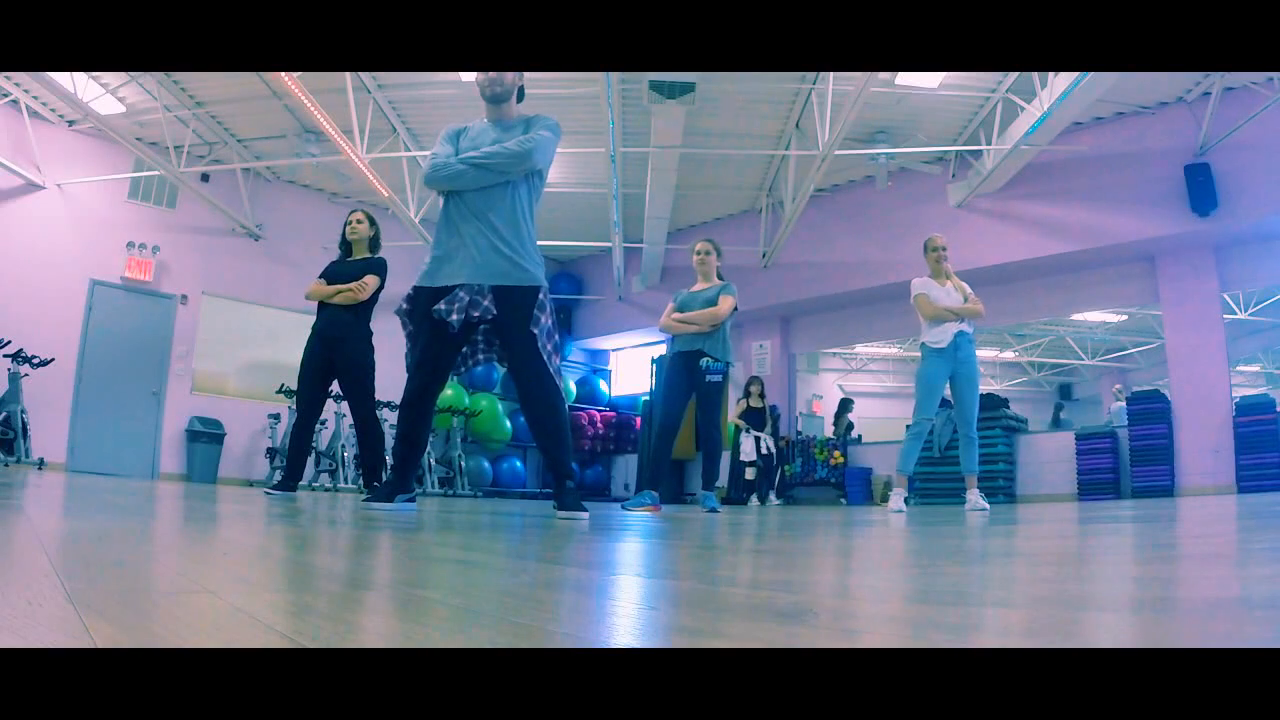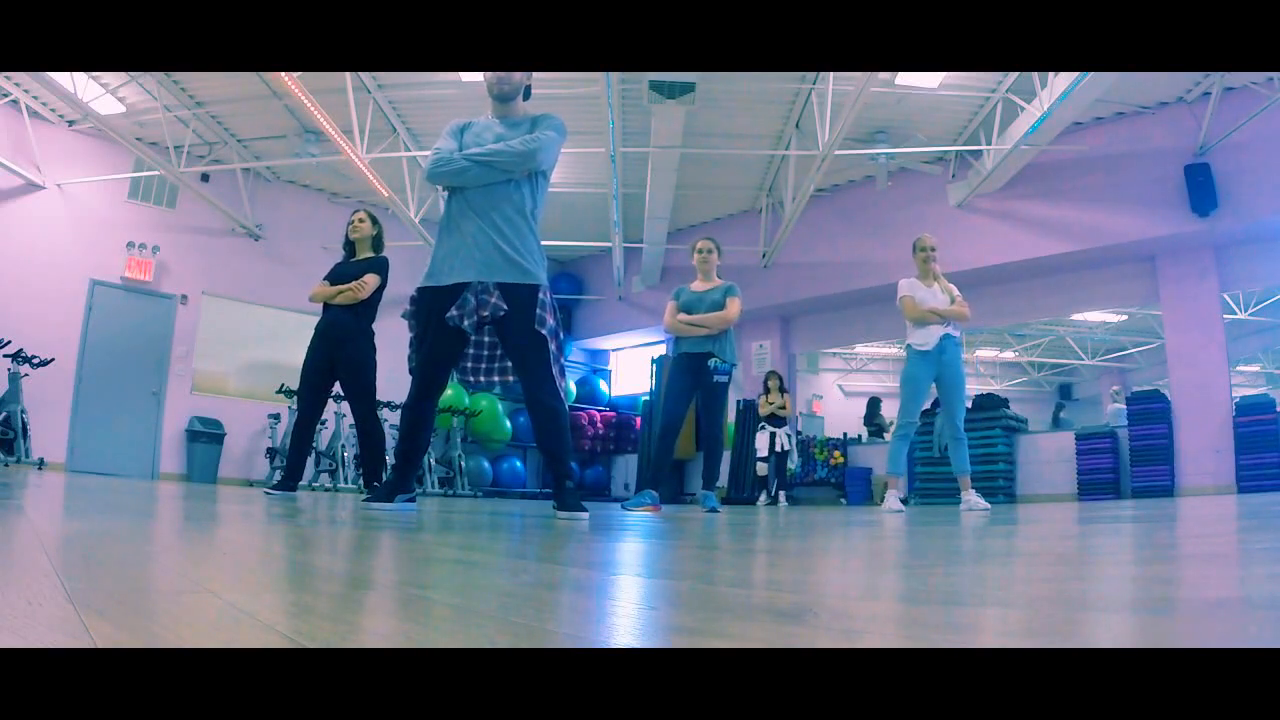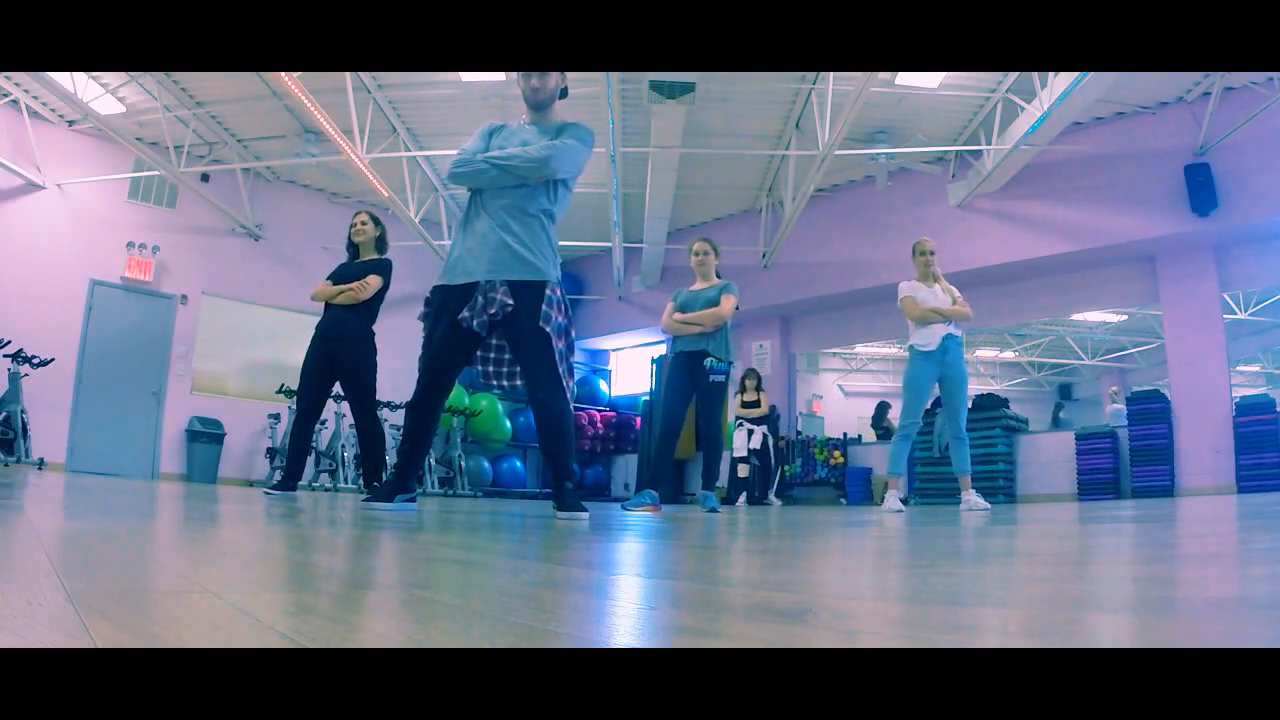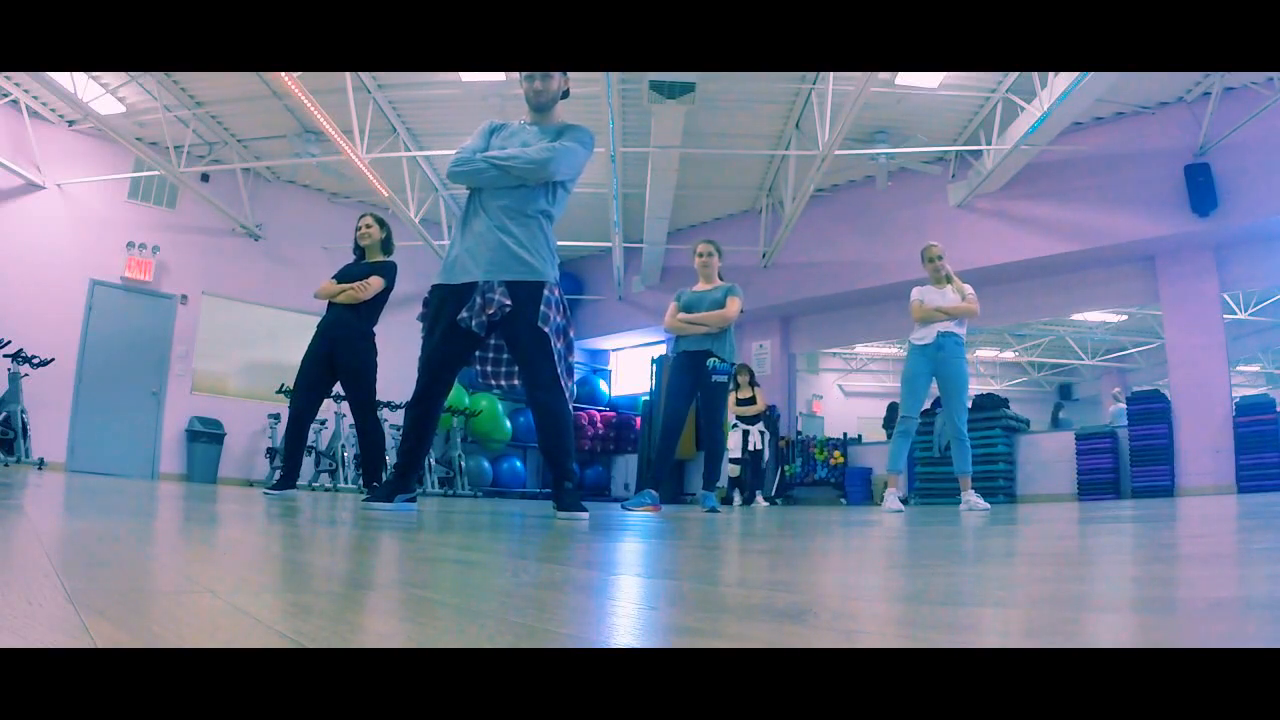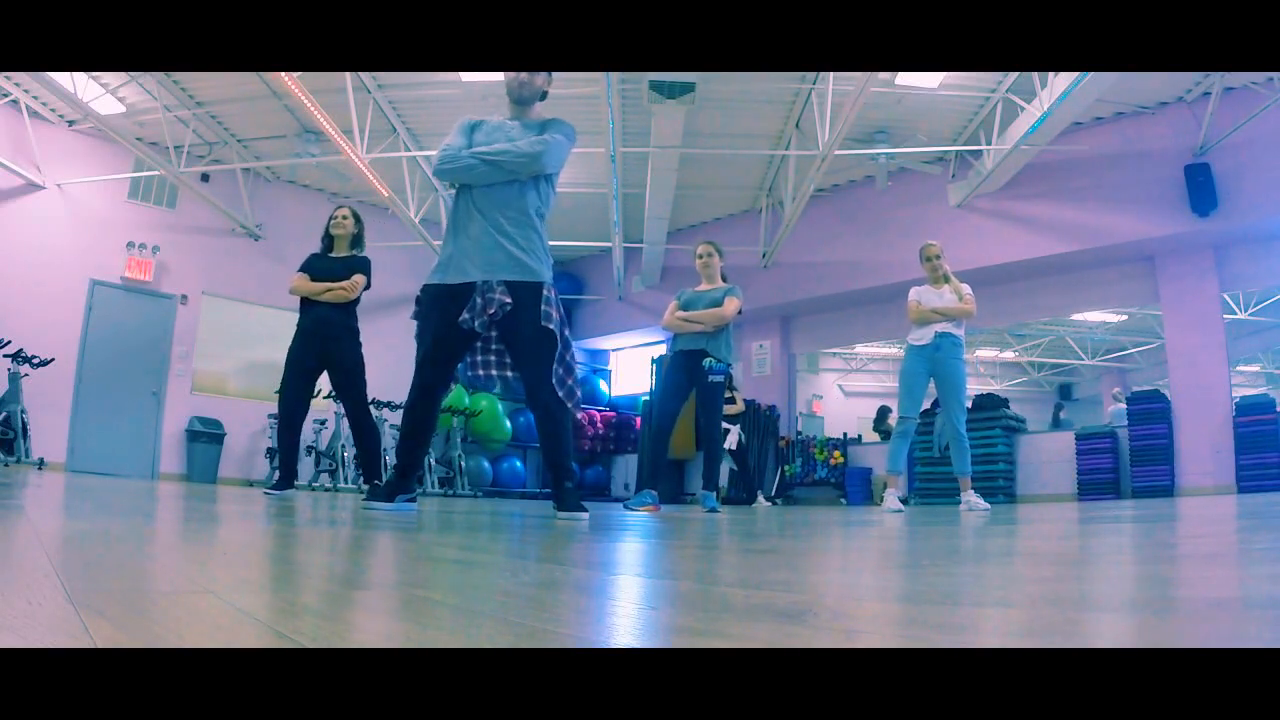
dt=0.7s
person 1, frame 1
left shoulder: (541, 127)
right shoulder: (455, 133)
left elbow: (528, 155)
right elbow: (434, 174)
left wrist: (466, 164)
right wrist: (504, 168)
left hip: (516, 277)
right hip: (446, 276)
left knee: (539, 387)
right knee: (420, 385)
left ankle: (565, 487)
right ankle: (401, 483)
person 1, frame 2
left shoulder: (547, 126)
right shoulder: (460, 128)
left elbow: (532, 154)
right elbow: (437, 169)
left wrist: (467, 161)
right wrist: (507, 165)
left hip: (519, 275)
right hip: (450, 274)
left knee: (542, 387)
right knee: (425, 384)
left ankle: (564, 488)
right ankle: (401, 483)
person 1, frame 3
left shoulder: (576, 136)
right shoulder: (493, 131)
left elbow: (547, 161)
right elbow: (458, 170)
left wrist: (490, 163)
right wrist: (523, 169)
left hip: (529, 275)
right hip: (463, 272)
left knee: (547, 387)
right knee: (430, 383)
left ankle: (564, 489)
right ankle: (402, 483)
person 1, frame 4
left shoulder: (576, 137)
right shoulder: (493, 129)
left elbow: (547, 163)
right elbow: (457, 169)
left wrist: (489, 162)
right wrist: (519, 168)
left hip: (528, 275)
right hip: (461, 272)
left knee: (545, 387)
right knee: (430, 382)
left ankle: (564, 489)
right ankle: (402, 483)
person 1, frame 5
left shoulder: (558, 132)
right shoulder: (469, 127)
left elbow: (538, 157)
right elbow: (443, 167)
left wrist: (475, 159)
right wrist: (509, 165)
left hip: (523, 273)
right hip: (455, 272)
left knee: (543, 385)
right knee: (428, 381)
left ankle: (564, 489)
right ankle: (403, 482)
person 2, frame 1
left shoulder: (377, 264)
right shoulder: (334, 265)
left elbow: (361, 294)
right elbow: (310, 293)
left wrist: (327, 295)
right wrist: (344, 287)
left hip: (354, 340)
right hip: (320, 339)
left knee: (363, 412)
right knee: (305, 410)
left ankle: (374, 484)
right ankle: (289, 479)
person 2, frame 2
left shoulder: (379, 262)
right shoulder: (340, 266)
left elbow: (361, 293)
right elbow: (314, 295)
left wrist: (330, 296)
right wrist: (344, 288)
left hip: (356, 340)
right hip: (324, 338)
left knee: (364, 412)
right knee: (307, 409)
left ankle: (375, 484)
right ankle: (290, 479)
person 2, frame 3
left shoulder: (382, 264)
right shoulder: (343, 267)
left elbow: (363, 295)
right elbow: (316, 294)
left wrist: (331, 296)
right wrist: (346, 288)
left hip: (356, 341)
right hip: (323, 338)
left knee: (364, 413)
right knee: (305, 408)
left ankle: (375, 484)
right ankle: (290, 479)
person 2, frame 4
left shoulder: (387, 267)
right shoulder: (349, 267)
left elbow: (363, 295)
right elbow: (319, 292)
left wrist: (334, 295)
right wrist: (348, 287)
left hip: (357, 342)
right hip: (324, 338)
left knee: (364, 413)
right knee: (300, 406)
left ankle: (374, 484)
right ankle: (288, 477)
person 2, frame 5
left shoulder: (360, 262)
right shoulder: (313, 259)
left elbow: (352, 293)
right elbow: (295, 287)
left wrist: (313, 293)
right wrist: (333, 285)
left hip: (343, 339)
right hip: (307, 337)
left knee: (358, 409)
right knee: (290, 406)
left ankle: (374, 481)
right ankle: (286, 477)
person 3, frame 1
left shoulder: (961, 285)
right shoulder: (920, 284)
left elbow: (980, 311)
right elbow: (929, 312)
left wrist: (949, 308)
right wrist: (963, 312)
left hip: (965, 351)
right hip: (935, 351)
left knee: (968, 424)
right knee: (922, 421)
left ankle: (972, 493)
right ankle: (898, 490)
person 3, frame 2
left shoulder: (949, 287)
right shoulder: (906, 285)
left elbow: (965, 314)
right elbow: (912, 314)
left wrist: (933, 310)
right wrist: (948, 314)
left hip: (951, 352)
right hip: (920, 353)
left knee: (956, 425)
right knee: (906, 423)
left ankle: (967, 494)
right ankle: (892, 494)
person 3, frame 3
left shoulder: (948, 288)
right shoulder: (907, 287)
left elbow: (967, 313)
right elbow: (915, 314)
left wrist: (936, 309)
right wrist: (950, 314)
left hip: (953, 352)
right hip: (923, 353)
left knee: (958, 426)
right knee: (909, 424)
left ankle: (967, 493)
right ankle: (892, 493)
person 3, frame 4
left shoulder: (962, 288)
right shoulder: (918, 291)
left elbow: (973, 310)
right elbow: (918, 315)
left wrist: (938, 308)
right wrist: (953, 312)
left hip: (953, 351)
right hip: (921, 349)
left knee: (958, 424)
right knee: (907, 420)
left ankle: (967, 493)
right ankle: (891, 492)
person 3, frame 5
left shoulder: (961, 288)
right shoulder: (916, 291)
left elbow: (970, 310)
right elbow: (914, 316)
left wrist: (932, 310)
right wrist: (950, 314)
left hip: (950, 352)
right hip: (918, 351)
left knee: (956, 425)
right knee: (906, 422)
left ankle: (967, 493)
right ankle: (891, 492)
person 4, frame 1
left shoulder: (726, 289)
right shoulder: (681, 294)
left elbow: (720, 314)
right elbow: (664, 324)
left wrist: (681, 316)
right wrist: (697, 326)
left hip: (711, 359)
right hip: (679, 359)
left knee: (709, 426)
right knee: (665, 424)
left ankle: (708, 492)
right ankle: (650, 492)
person 4, frame 2
left shoulder: (729, 289)
right shoulder: (680, 291)
left elbow: (730, 318)
right elbow: (669, 325)
left wrist: (688, 318)
right wrist: (706, 328)
left hip: (716, 360)
right hip: (683, 360)
left knee: (712, 427)
right knee: (668, 423)
left ankle: (708, 492)
right ankle: (650, 491)
person 4, frame 3
left shoulder: (726, 287)
right shoulder: (680, 293)
left elbow: (723, 314)
right elbow: (665, 325)
left wrist: (683, 317)
right wrist: (700, 326)
left hip: (713, 359)
right hip: (680, 359)
left knee: (710, 427)
right knee: (668, 425)
left ankle: (708, 492)
right ankle: (650, 491)
person 4, frame 4
left shoulder: (730, 290)
right shoulder: (683, 293)
left elbow: (729, 316)
right elbow: (669, 324)
left wrist: (688, 317)
right wrist: (705, 327)
left hip: (716, 359)
right hip: (683, 359)
left knee: (712, 427)
right knee: (670, 424)
left ankle: (708, 492)
right ankle: (650, 491)
person 4, frame 5
left shoulder: (731, 291)
right shoulder: (683, 293)
left elbow: (725, 315)
right elbow: (667, 322)
left wrist: (685, 316)
right wrist: (701, 325)
left hip: (712, 359)
right hip: (680, 358)
left knee: (710, 427)
right knee: (661, 421)
left ankle: (708, 493)
right ankle: (648, 491)
